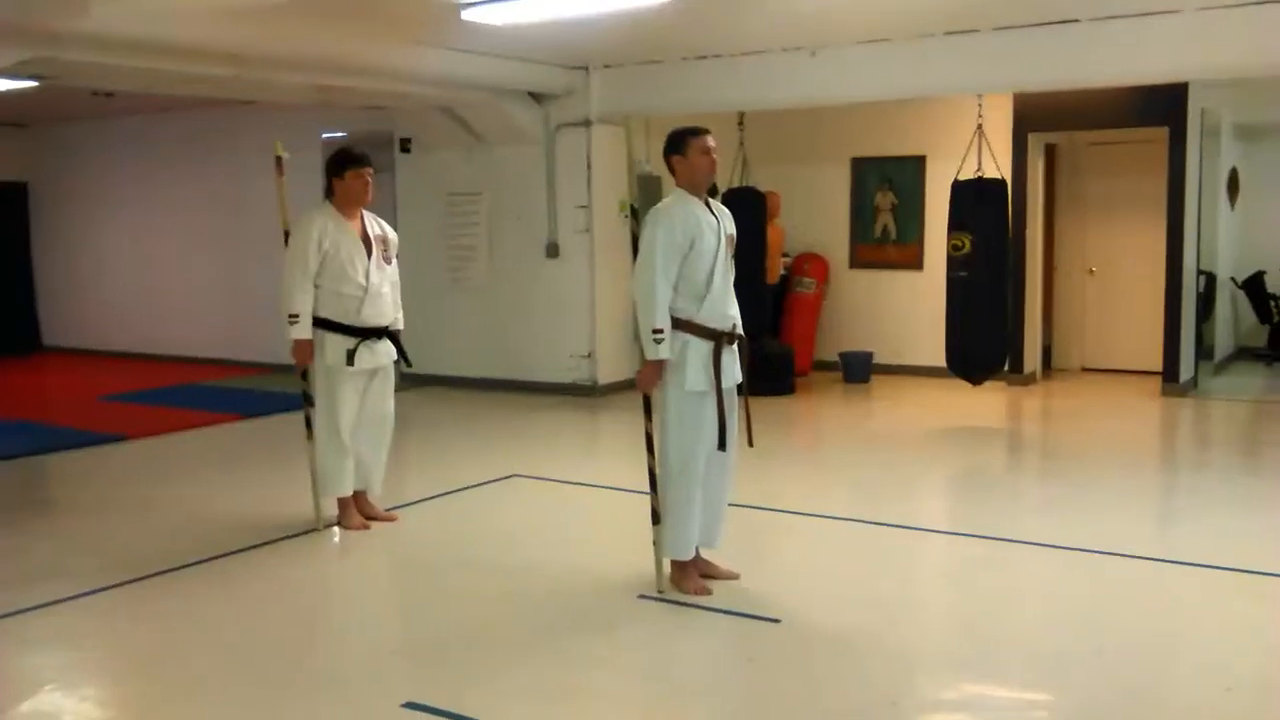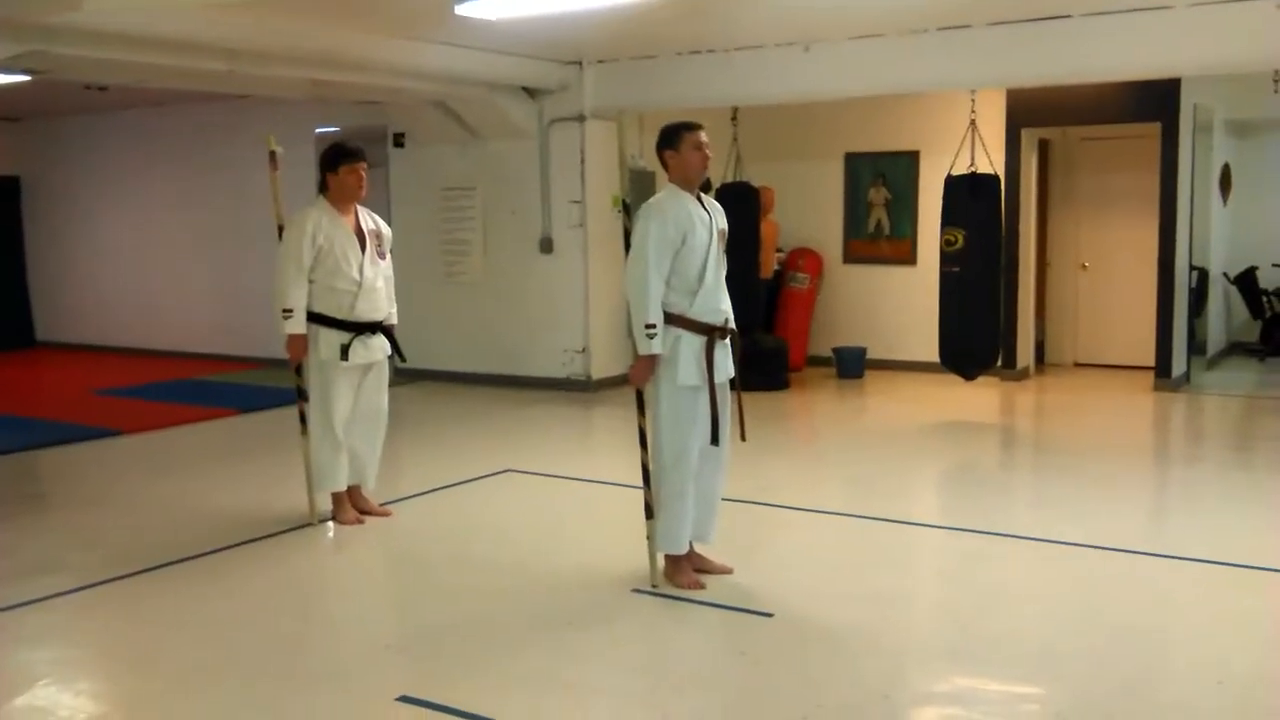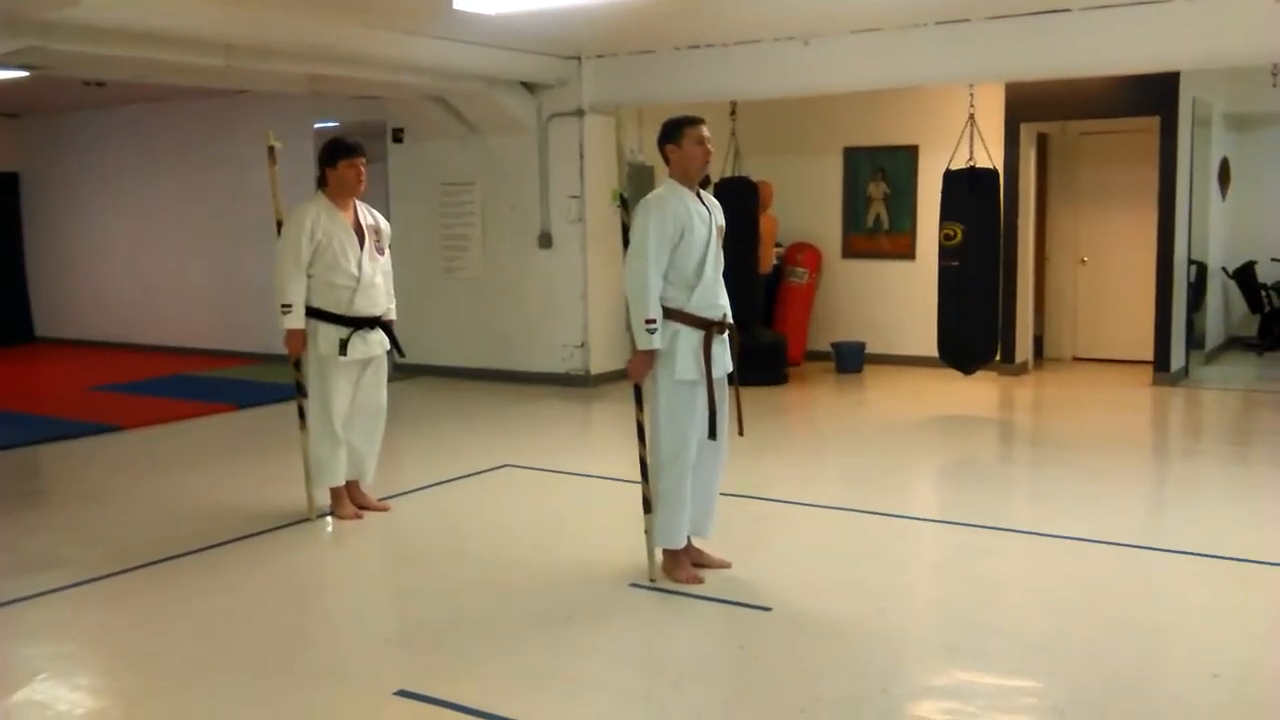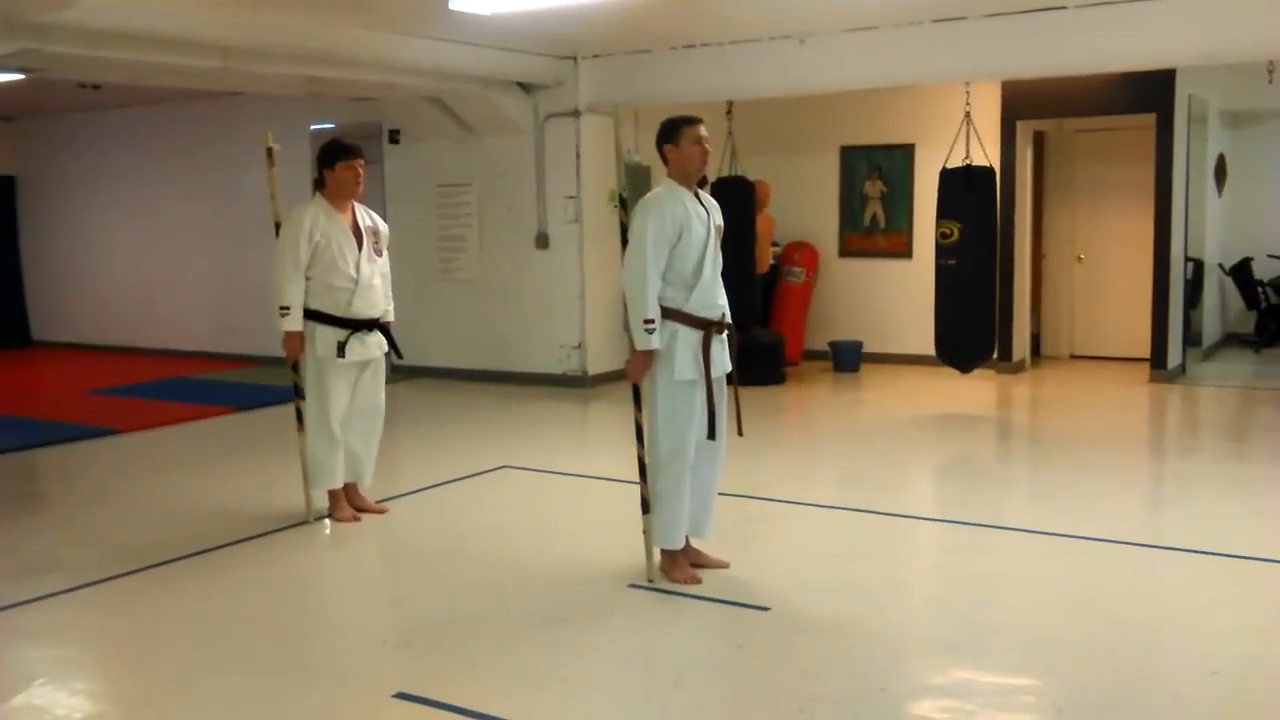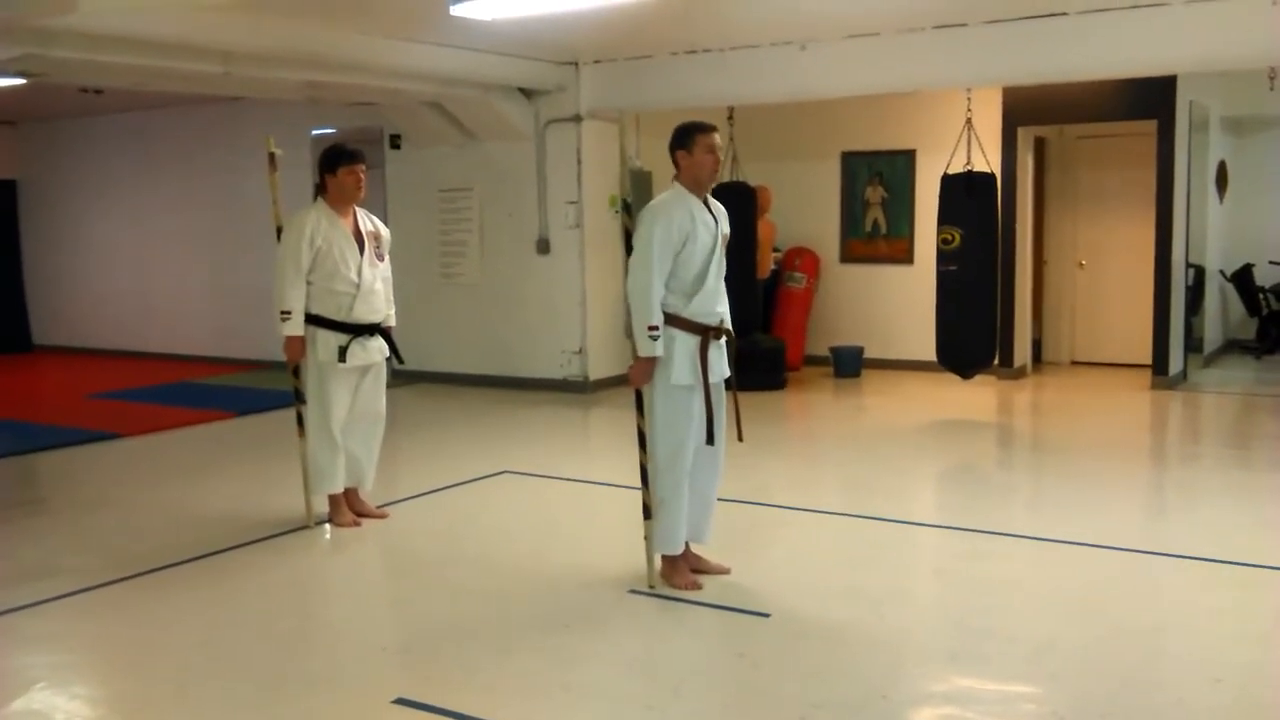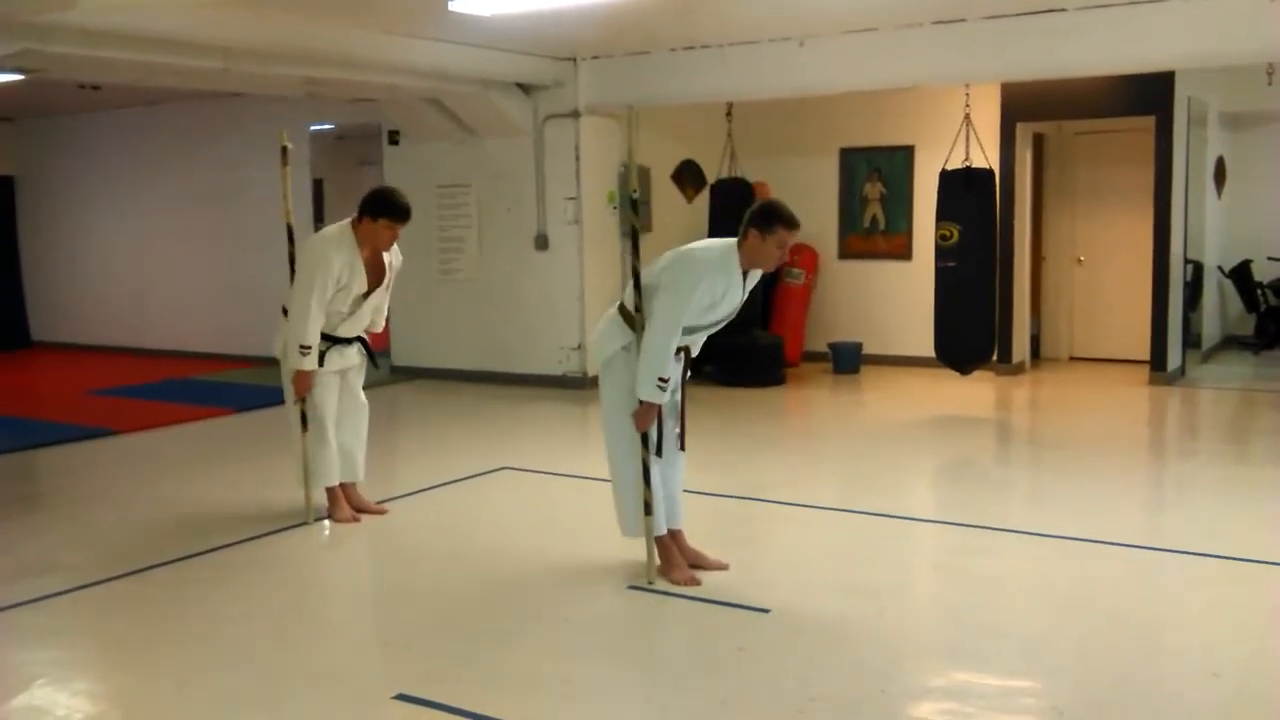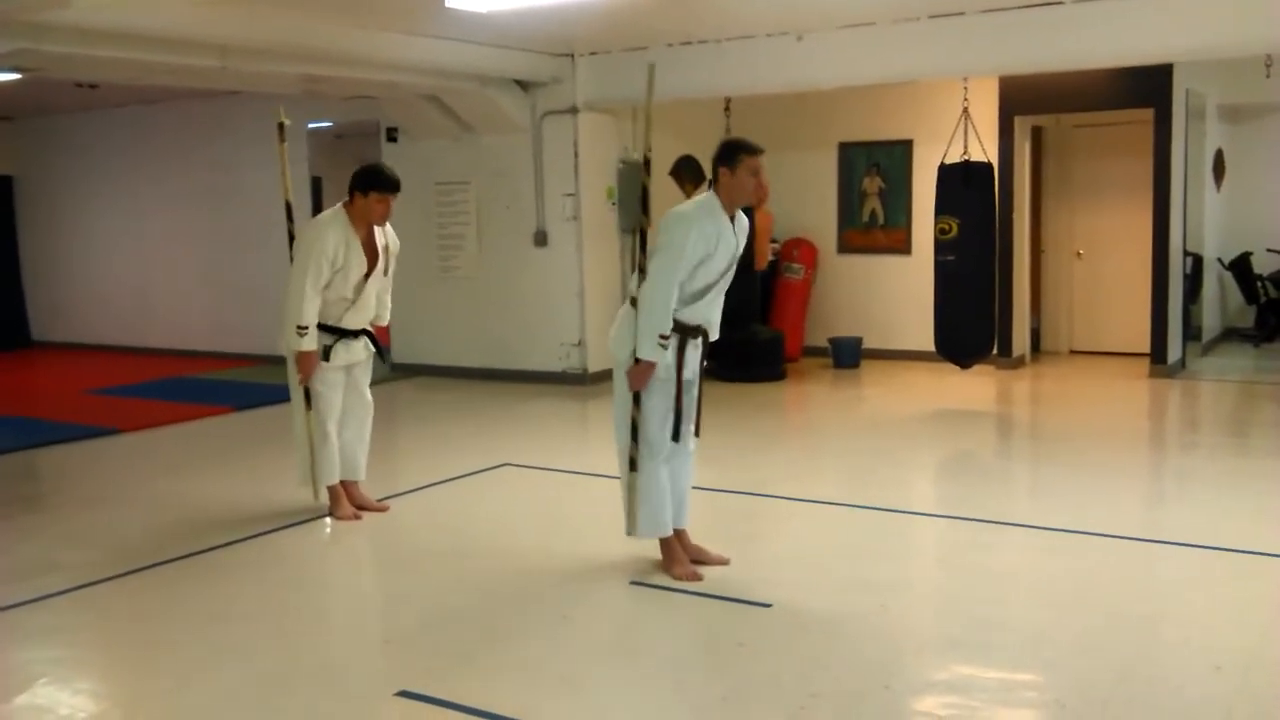
dt=0.7s
person 1, frame 1
left shoulder: (722, 215)
right shoulder: (668, 217)
right elbow: (652, 288)
left wrist: (734, 339)
right wrist: (654, 357)
left hip: (719, 351)
right hip: (685, 353)
left knee: (716, 455)
right knee: (685, 458)
left ankle: (697, 552)
right ankle: (680, 561)
person 1, frame 2
left shoulder: (714, 210)
right shoulder: (660, 212)
right elbow: (644, 284)
left wrist: (726, 333)
right wrist: (647, 352)
left hip: (713, 346)
right hip: (679, 347)
left knee: (709, 451)
right knee: (678, 452)
left ankle: (690, 547)
right ankle: (674, 556)
person 1, frame 3
left shoulder: (712, 206)
right shoulder: (659, 207)
right elbow: (643, 279)
left wrist: (724, 330)
right wrist: (645, 347)
left hip: (710, 342)
right hip: (677, 342)
left knee: (708, 445)
right knee: (676, 448)
left ankle: (688, 541)
right ankle: (672, 551)
person 1, frame 4
left shoulder: (710, 206)
right shoulder: (658, 207)
right elbow: (641, 280)
right wrist: (644, 347)
left hip: (710, 341)
right hip: (676, 342)
left knee: (706, 446)
right knee: (675, 448)
left ankle: (687, 542)
right ankle: (670, 551)
person 1, frame 5
left shoulder: (719, 213)
right shoulder: (664, 213)
right elbow: (644, 285)
right wrist: (646, 353)
left hip: (708, 346)
right hip: (673, 348)
left knee: (705, 452)
right knee: (672, 454)
left ankle: (685, 548)
right ankle: (671, 558)
person 1, frame 6
left shoulder: (750, 270)
right shoulder: (700, 267)
right elbow: (660, 335)
left wrist: (681, 362)
right wrist: (650, 400)
left hip: (668, 349)
right hip: (629, 345)
left knee: (668, 444)
right knee: (638, 446)
left ankle: (677, 541)
right ankle: (667, 552)
person 1, frame 7
left shoulder: (739, 224)
right shoulder: (689, 223)
right elbow: (658, 292)
left wrist: (698, 339)
right wrist: (646, 360)
left hip: (684, 340)
right hip: (648, 339)
left knee: (679, 440)
right knee: (649, 441)
left ankle: (680, 537)
right ankle: (668, 547)
person 2, frame 1
left shoulder: (383, 231)
right shoulder: (315, 227)
right elbow: (299, 284)
left wrist: (396, 329)
right wrist: (301, 336)
left hip: (378, 344)
right hip: (336, 343)
left knee: (375, 421)
right knee: (337, 423)
left ankle: (363, 497)
right ankle: (344, 505)
person 2, frame 2
left shoulder: (377, 225)
right shoulder: (309, 223)
right elbow: (293, 279)
left wrist: (390, 323)
right wrist: (295, 331)
left hip: (372, 338)
right hip: (331, 338)
left knee: (370, 416)
right knee: (331, 418)
left ankle: (358, 492)
right ankle: (339, 499)
person 2, frame 3
left shoulder: (375, 221)
right shoulder: (308, 218)
right elbow: (291, 274)
left wrist: (388, 318)
right wrist: (294, 326)
left hip: (370, 333)
right hip: (329, 333)
left knee: (368, 411)
right knee: (330, 412)
left ankle: (356, 486)
right ankle: (337, 494)
person 2, frame 4
left shoulder: (373, 223)
right shoulder: (306, 220)
right elbow: (290, 276)
left wrist: (386, 319)
right wrist: (292, 328)
left hip: (369, 335)
right hip: (327, 335)
left knee: (366, 413)
right knee: (327, 415)
left ankle: (354, 489)
right ankle: (336, 497)
person 2, frame 5
left shoulder: (375, 227)
right shoulder: (307, 225)
right elbow: (291, 281)
left wrist: (388, 325)
right wrist: (292, 333)
left hip: (370, 340)
right hip: (328, 340)
left knee: (368, 418)
right knee: (329, 420)
left ankle: (354, 494)
right ankle: (336, 502)
person 2, frame 6
left shoulder: (389, 253)
right shoulder: (327, 250)
right elbow: (307, 311)
left wrist: (372, 331)
right wrist: (304, 366)
left hip: (350, 343)
right hip: (313, 344)
left knee: (352, 412)
right knee: (320, 416)
left ankle: (351, 490)
right ankle: (335, 497)
person 2, frame 7
left shoulder: (385, 236)
right shoulder: (323, 233)
right elbow: (304, 293)
left wrist: (378, 323)
right wrist: (304, 348)
left hip: (356, 339)
right hip: (320, 339)
left knee: (358, 410)
right knee: (324, 414)
left ankle: (353, 488)
right ankle: (335, 496)
